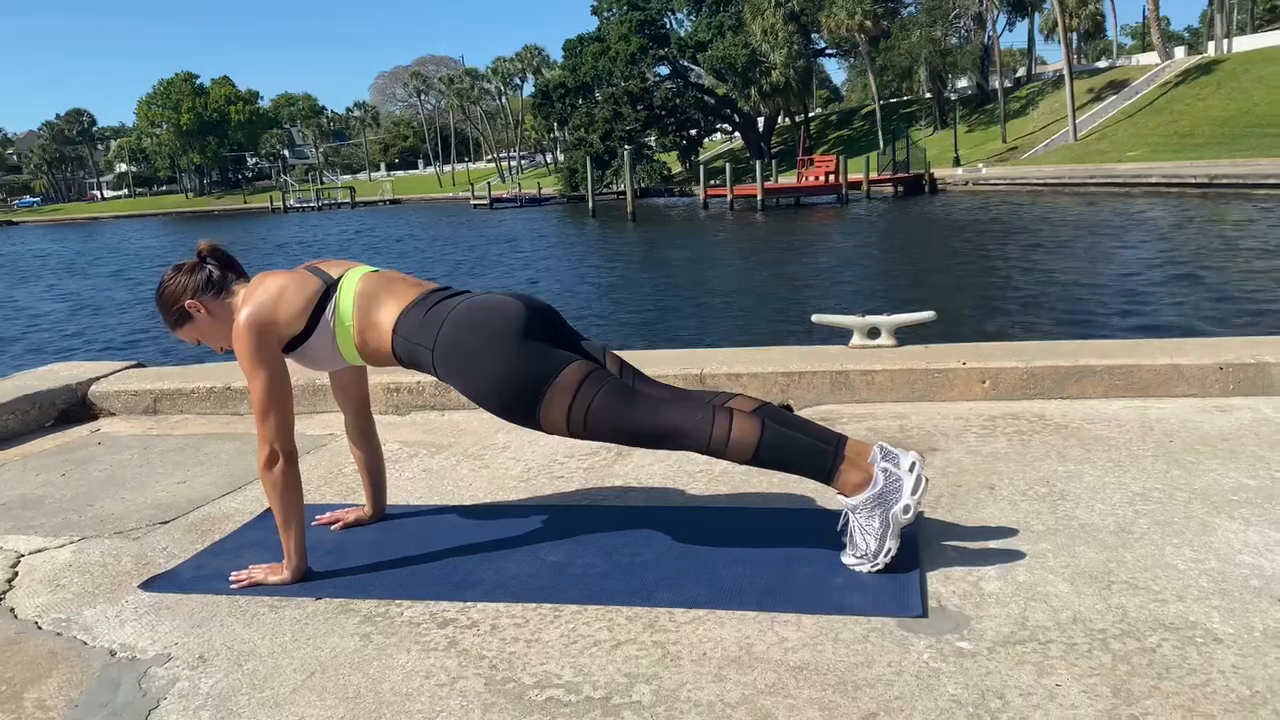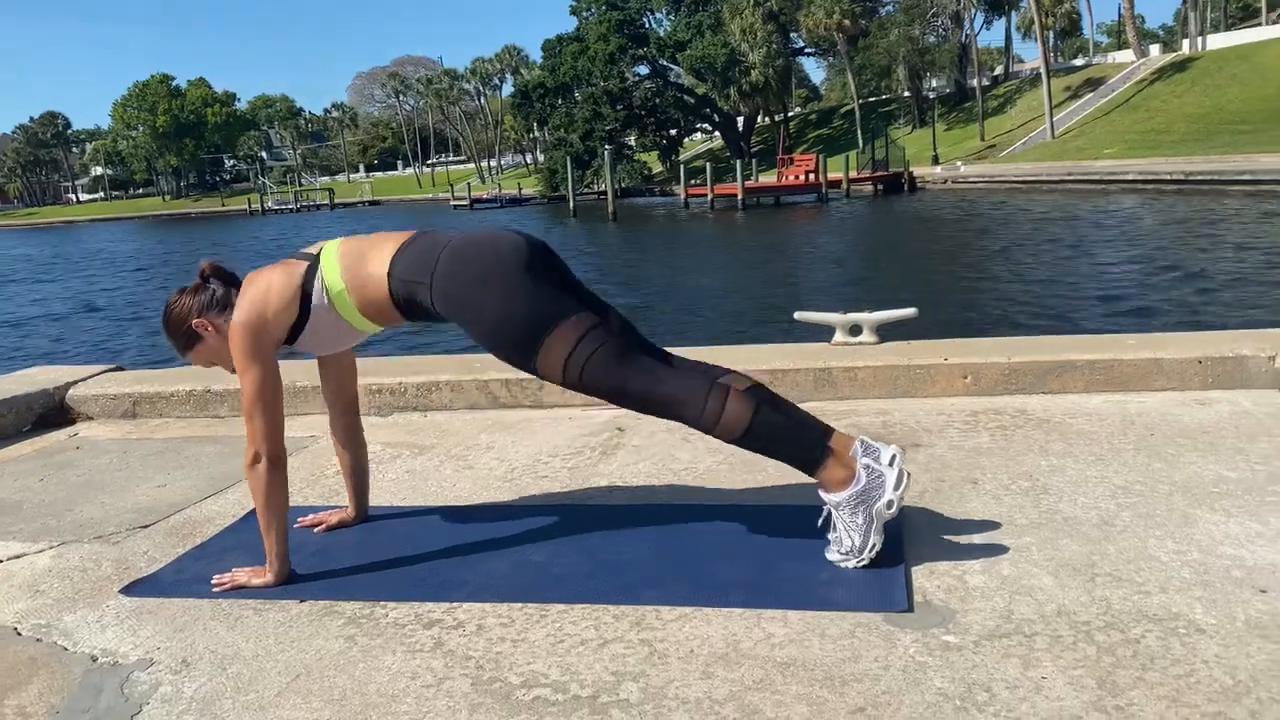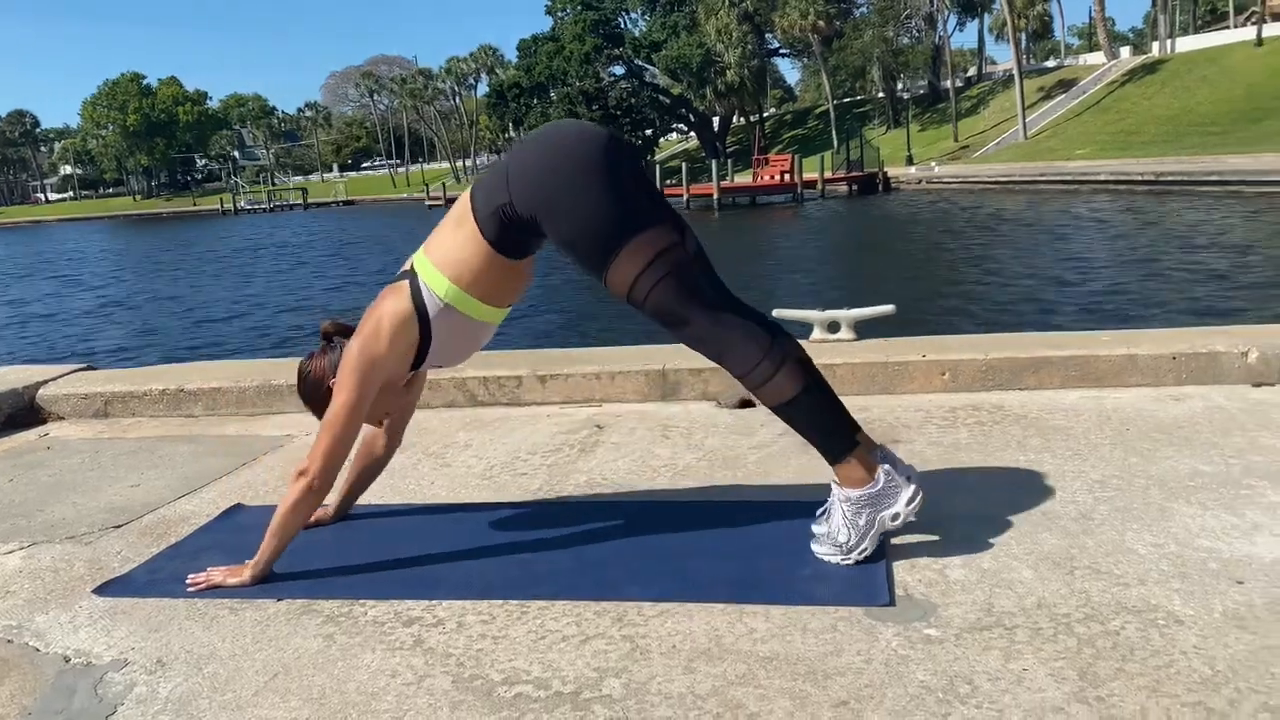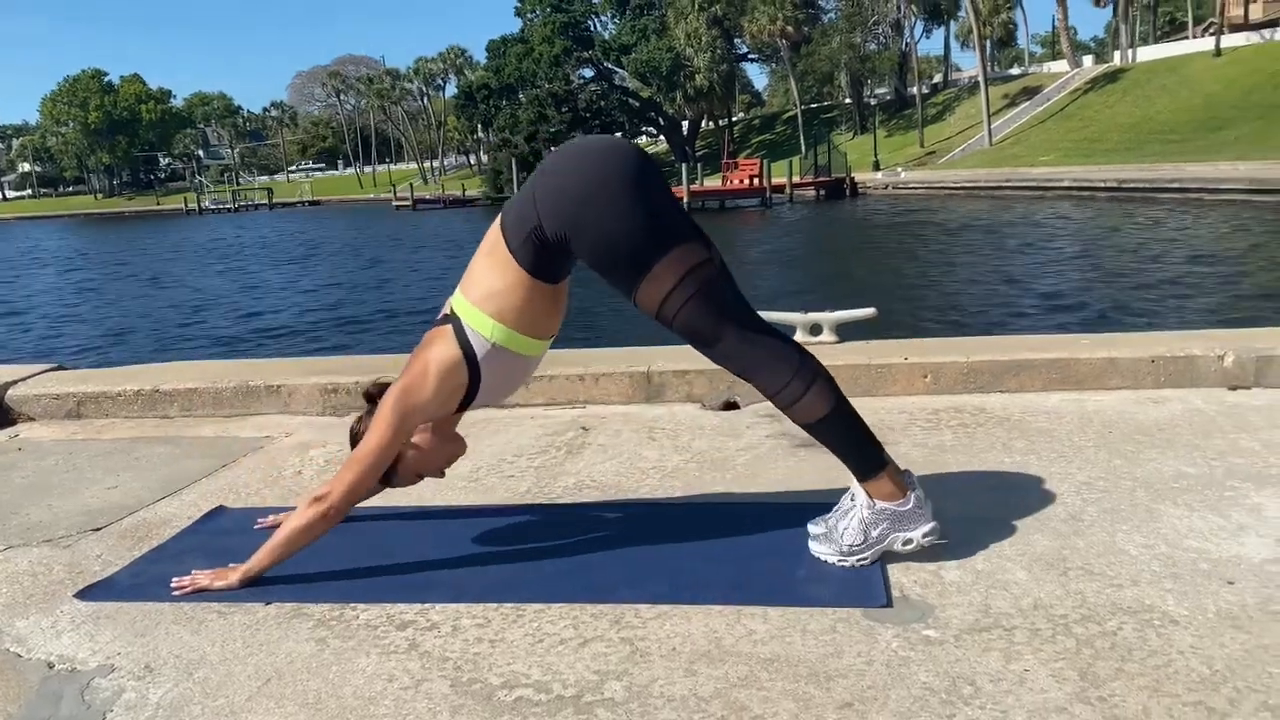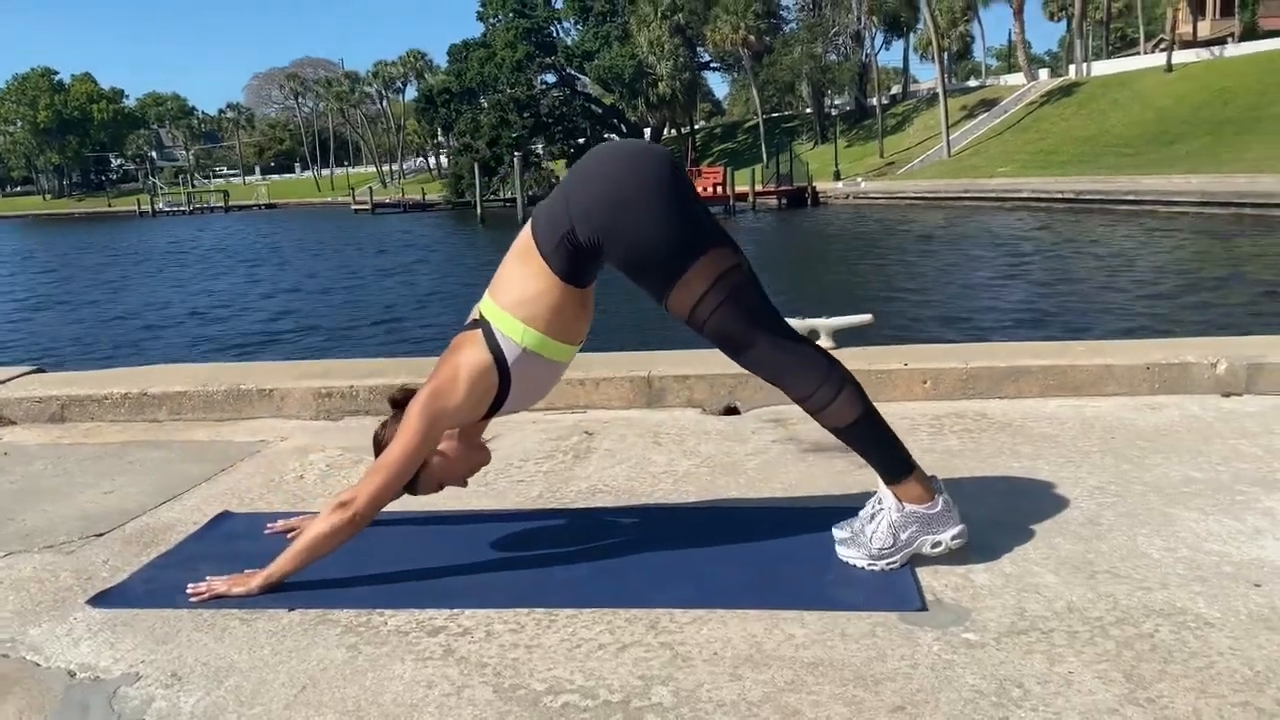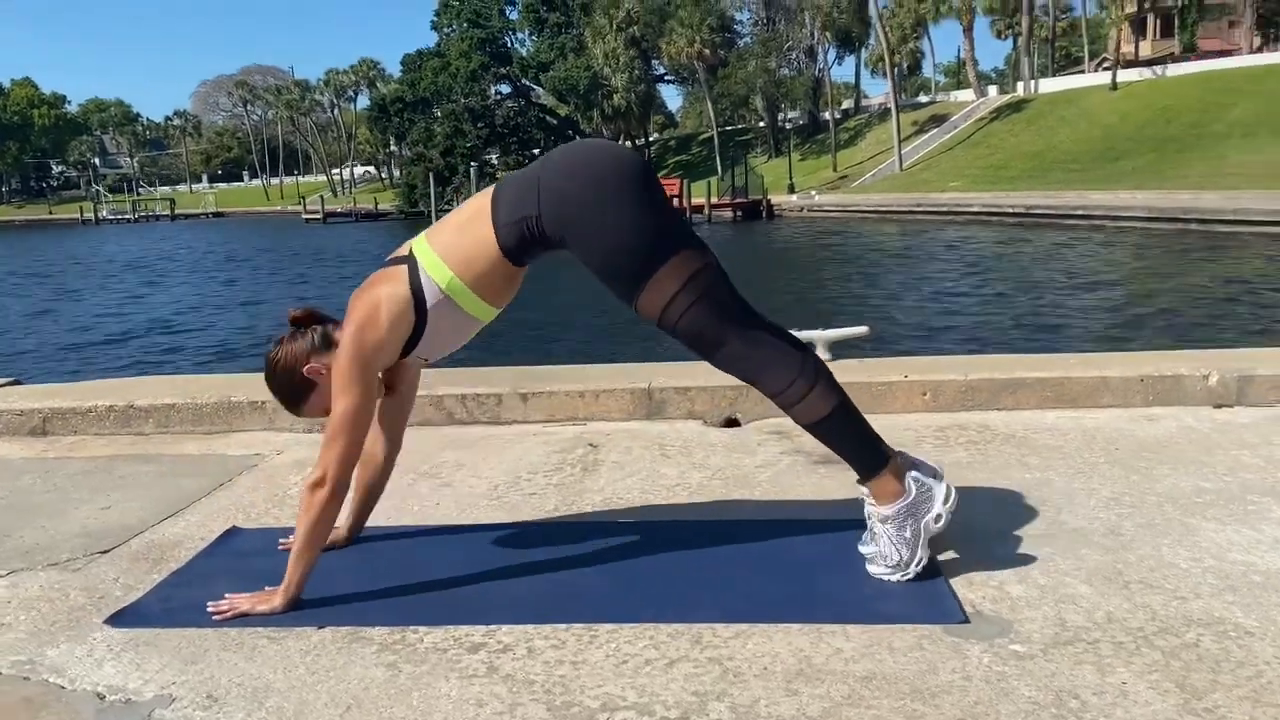
dt=0.5s
person 1, frame 1
left shoulder: (252, 318)
right shoulder: (305, 289)
left elbow: (276, 451)
right elbow: (355, 410)
left wrist: (292, 562)
right wrist: (374, 504)
left hip: (475, 347)
right hip: (498, 314)
left knee: (652, 416)
right knee: (657, 399)
left ankle: (861, 471)
right ankle: (863, 463)
person 1, frame 2
left shoulder: (250, 319)
right shoulder: (297, 303)
left elbow: (265, 456)
right elbow: (343, 412)
left wrist: (275, 561)
right wrist: (357, 504)
left hip: (474, 277)
right hip: (493, 257)
left knee: (643, 380)
right knee: (653, 367)
left ankle: (847, 468)
right ankle: (848, 457)
person 1, frame 3
left shoulder: (373, 350)
right shoulder: (398, 341)
left elbow: (313, 470)
right elbow: (387, 437)
left wrist: (255, 567)
right wrist: (339, 510)
left hip: (559, 173)
right hip: (567, 163)
left knee: (703, 318)
right knee: (711, 310)
left ankle: (863, 476)
right ankle: (860, 460)
person 1, frame 4
left shoulder: (421, 393)
right shoulder: (438, 381)
left elbow: (331, 497)
left wrist: (243, 572)
right wrist: (310, 513)
left hip: (585, 192)
right hip: (593, 184)
left knee: (730, 336)
right knee: (732, 332)
left ankle: (892, 498)
right ankle: (877, 485)
person 1, frame 5
left shoulder: (448, 400)
right shoulder: (461, 385)
left elbow: (360, 504)
left wrist: (260, 579)
right wrist: (330, 517)
left hip: (615, 200)
right hip: (620, 188)
left knee: (760, 341)
right knee: (759, 339)
left ankle: (918, 501)
right ankle: (903, 490)
person 1, frame 6
left shoulder: (362, 334)
right shoulder: (390, 323)
left elbow: (330, 474)
right elbow: (385, 432)
left wrist: (285, 592)
right wrist: (352, 527)
left hip: (584, 192)
right hip: (586, 184)
left knee: (729, 340)
right knee: (736, 330)
left ankle: (896, 489)
right ankle: (896, 476)
